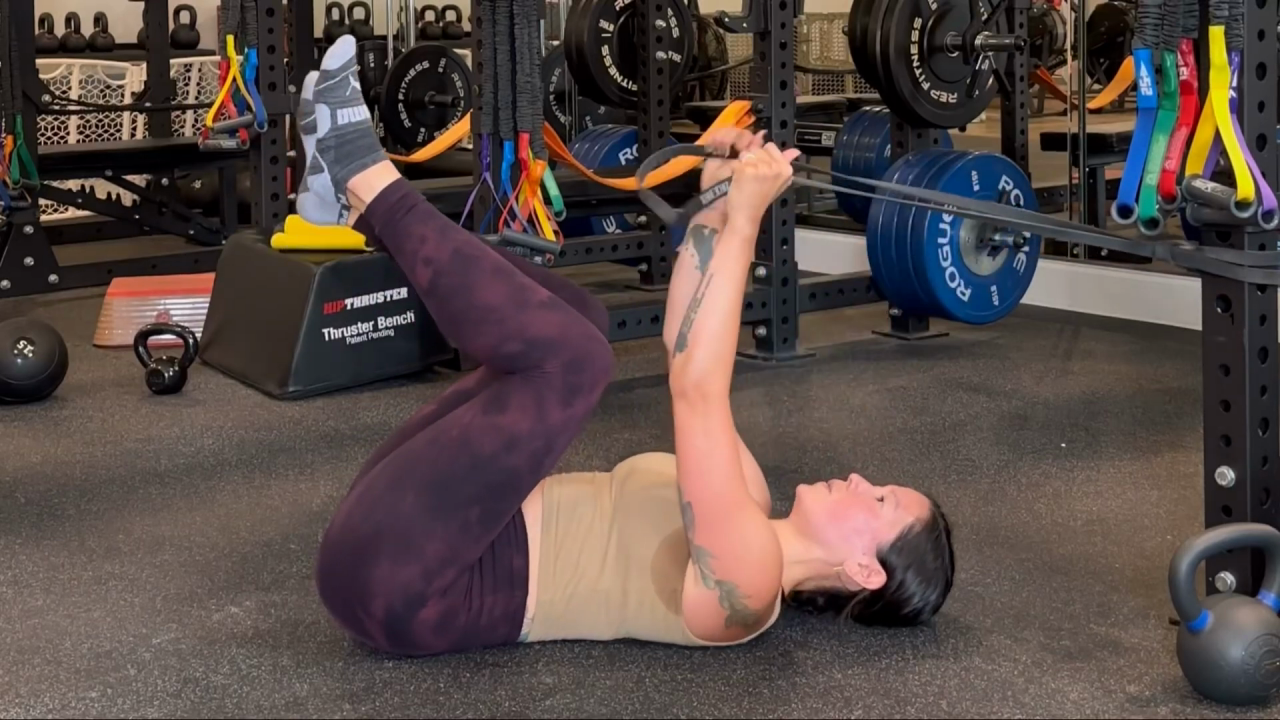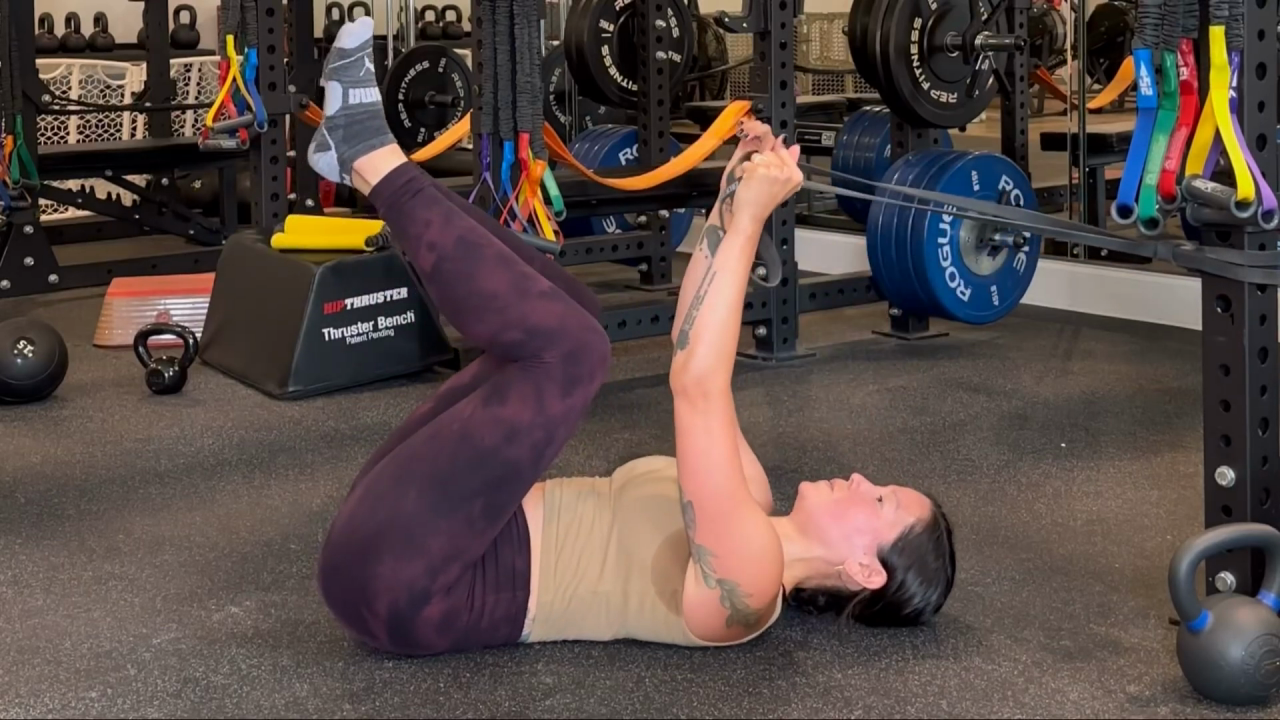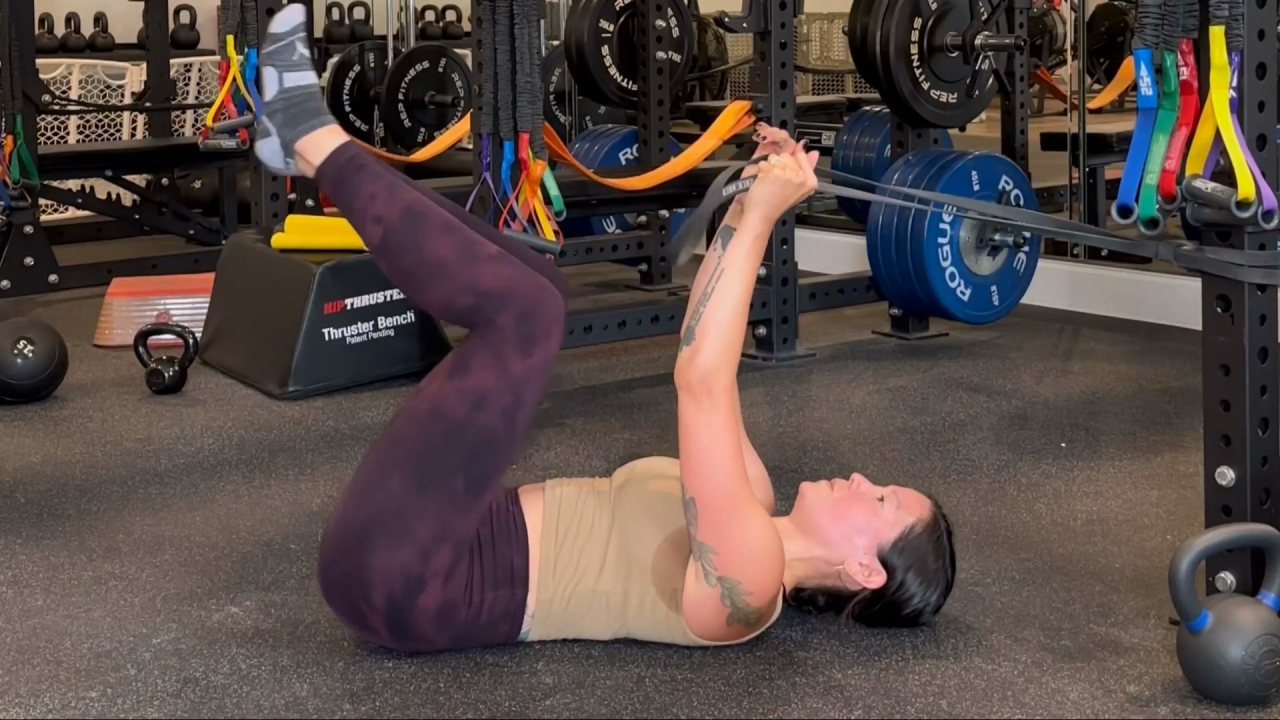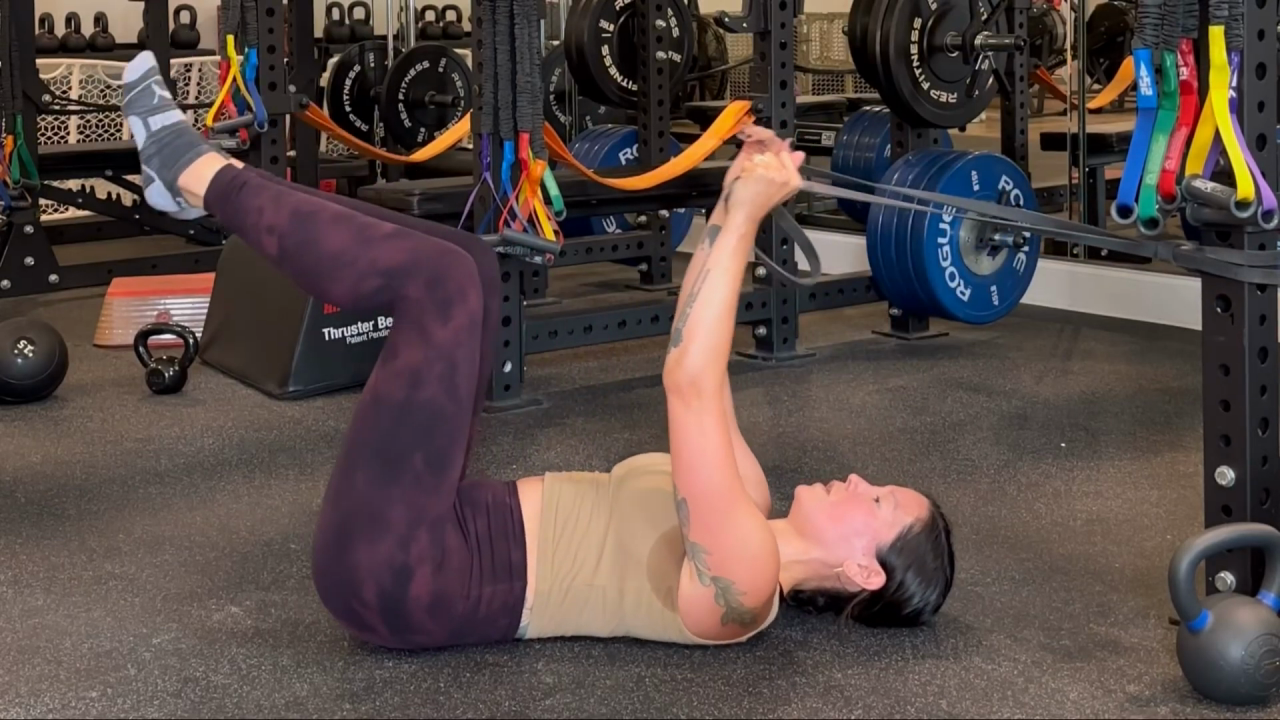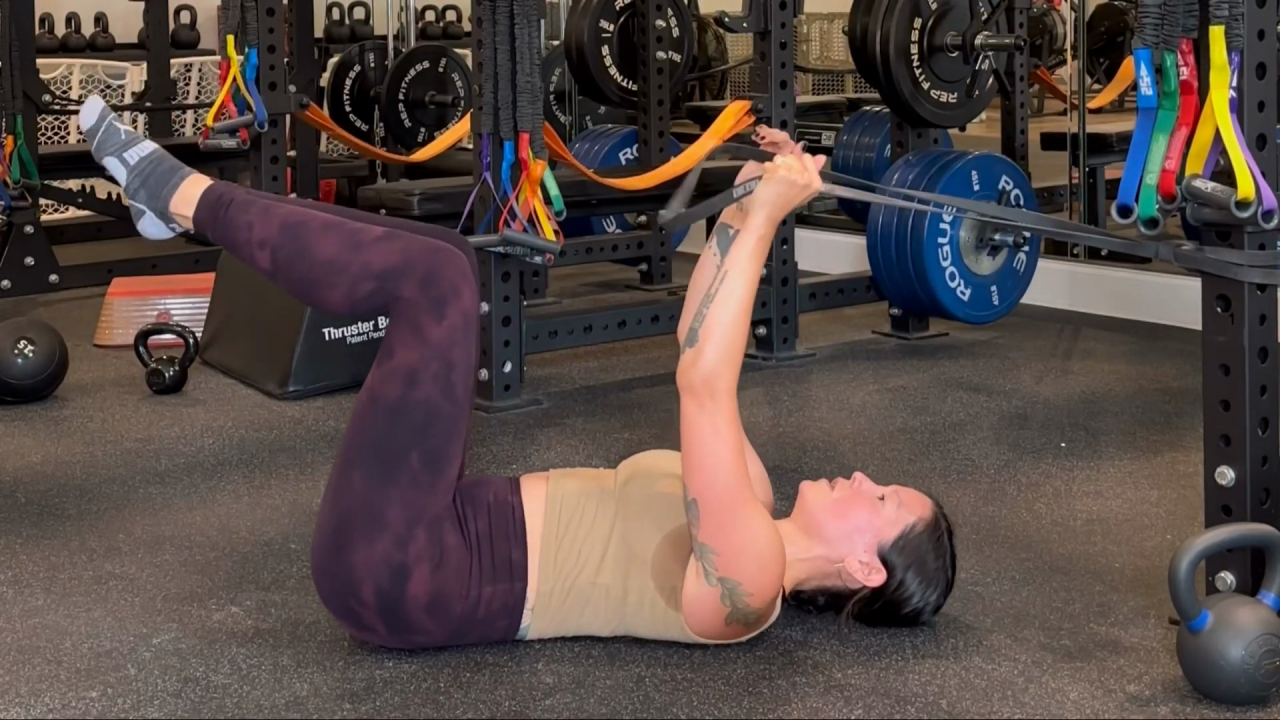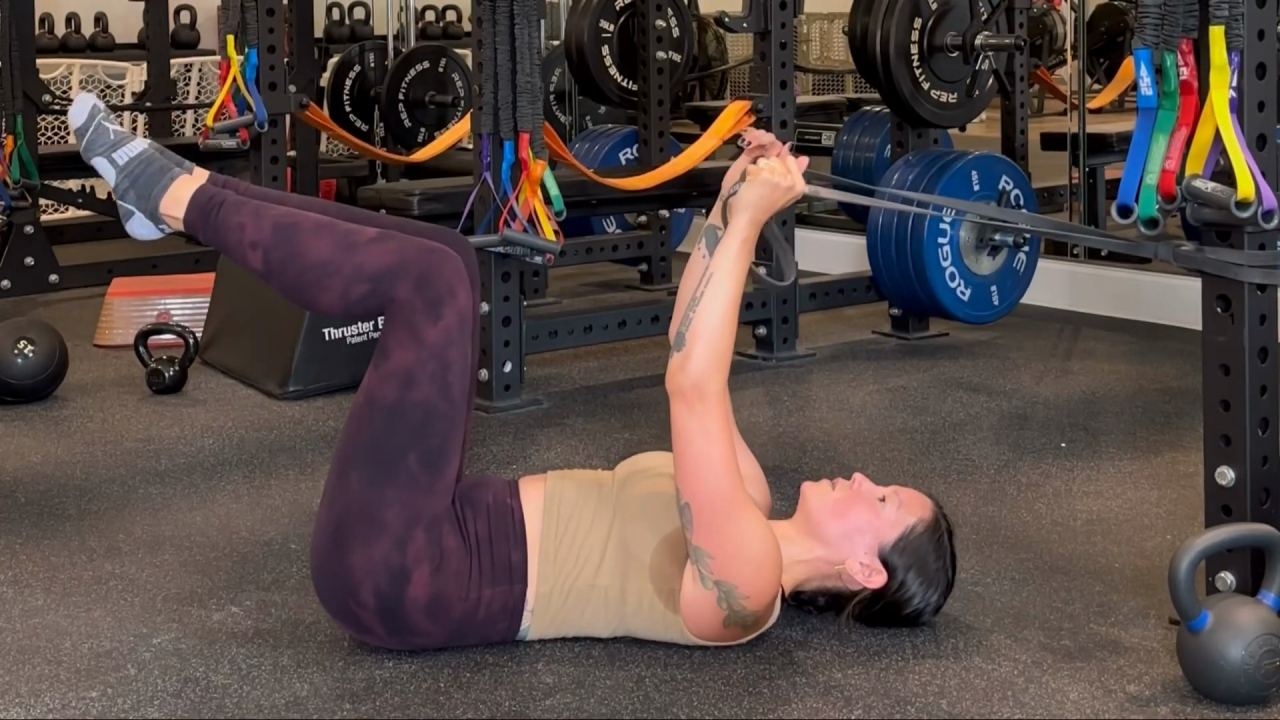
dt=0.4s
person 1, frame 1
left shoulder: (746, 580)
right shoulder: (749, 518)
left elbow: (697, 390)
right elbow: (686, 349)
left wrist: (743, 223)
right wrist: (712, 207)
left hip: (396, 577)
right hip: (421, 521)
left knee: (570, 353)
right knee: (570, 319)
left ankle: (368, 181)
right ankle: (356, 196)
person 1, frame 2
left shoulder: (743, 583)
right shoulder: (750, 512)
left elbow: (697, 386)
right elbow: (696, 353)
left wrist: (747, 222)
right wrist: (730, 205)
left hip: (397, 577)
right hip: (421, 524)
left knee: (568, 345)
right knee: (564, 317)
left ankle: (374, 163)
right ankle: (368, 162)
person 1, frame 3
left shoulder: (744, 580)
right shoulder: (749, 517)
left elbow: (702, 380)
right elbow: (707, 352)
left wrist: (758, 218)
right wrist: (752, 203)
left hip: (397, 573)
left knee: (522, 308)
right knee: (533, 292)
left ankle: (316, 142)
right ankle: (319, 149)
person 1, frame 4
left shoulder: (740, 582)
right shoulder: (748, 517)
left elbow: (689, 383)
right elbow: (700, 369)
left wrist: (742, 216)
right wrist: (735, 203)
left hip: (397, 574)
right hip: (432, 547)
left knee: (441, 279)
right knee: (460, 265)
left ankle: (201, 174)
right ankle: (206, 176)
person 1, frame 5
left shoulder: (745, 583)
right shoulder: (749, 514)
left elbow: (704, 388)
right elbow: (702, 356)
left wrist: (765, 219)
right wrist: (745, 209)
left hip: (394, 575)
right hip: (436, 535)
left knee: (430, 277)
right knee: (441, 260)
left ankle: (186, 199)
right ankle: (187, 194)
person 1, frame 6
left shoulder: (743, 584)
right shoulder: (752, 513)
left elbow: (693, 390)
right elbow: (697, 363)
left wrist: (747, 222)
right wrist: (729, 207)
left hip: (398, 577)
right hip: (442, 534)
left knee: (427, 277)
right knee: (440, 260)
left ankle: (175, 202)
right ankle: (187, 188)
